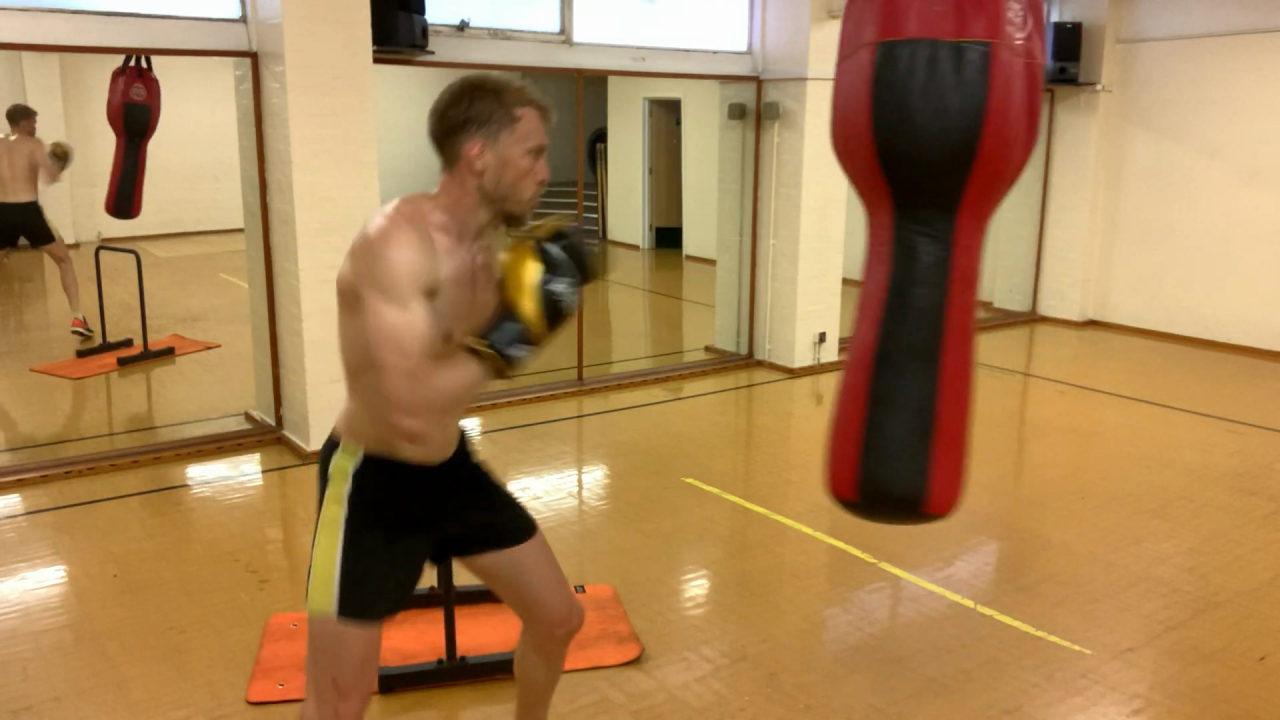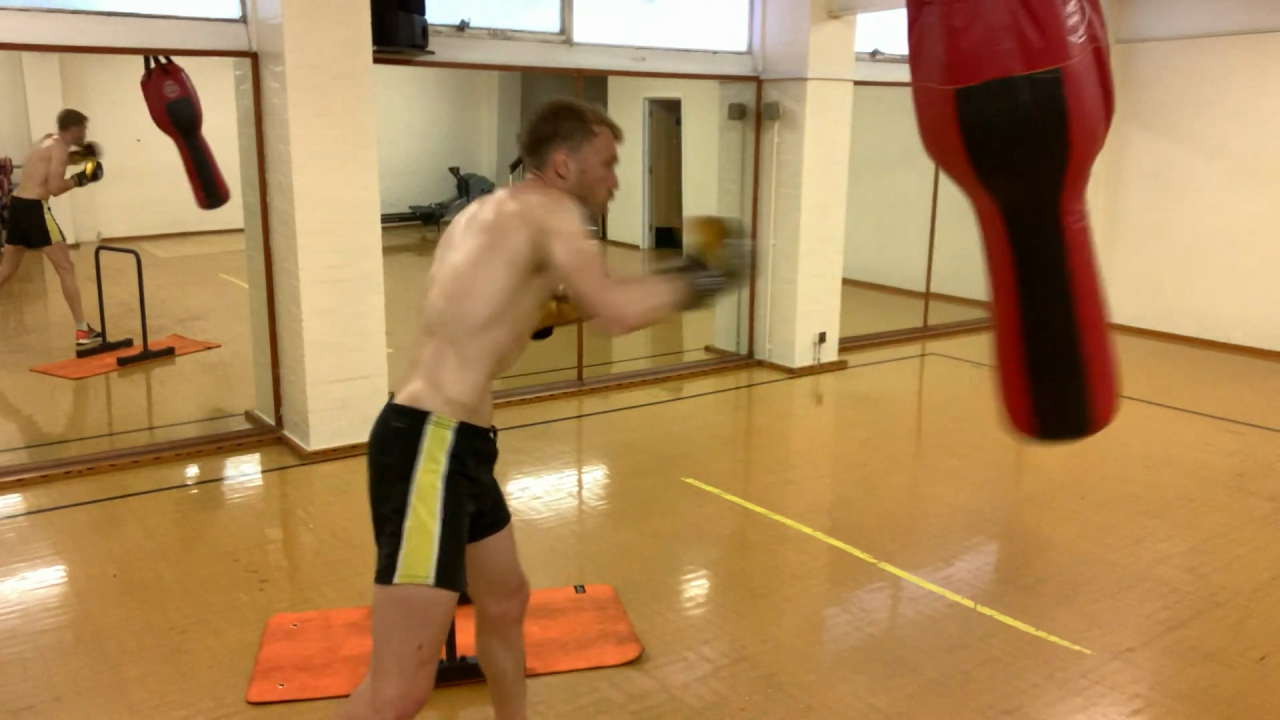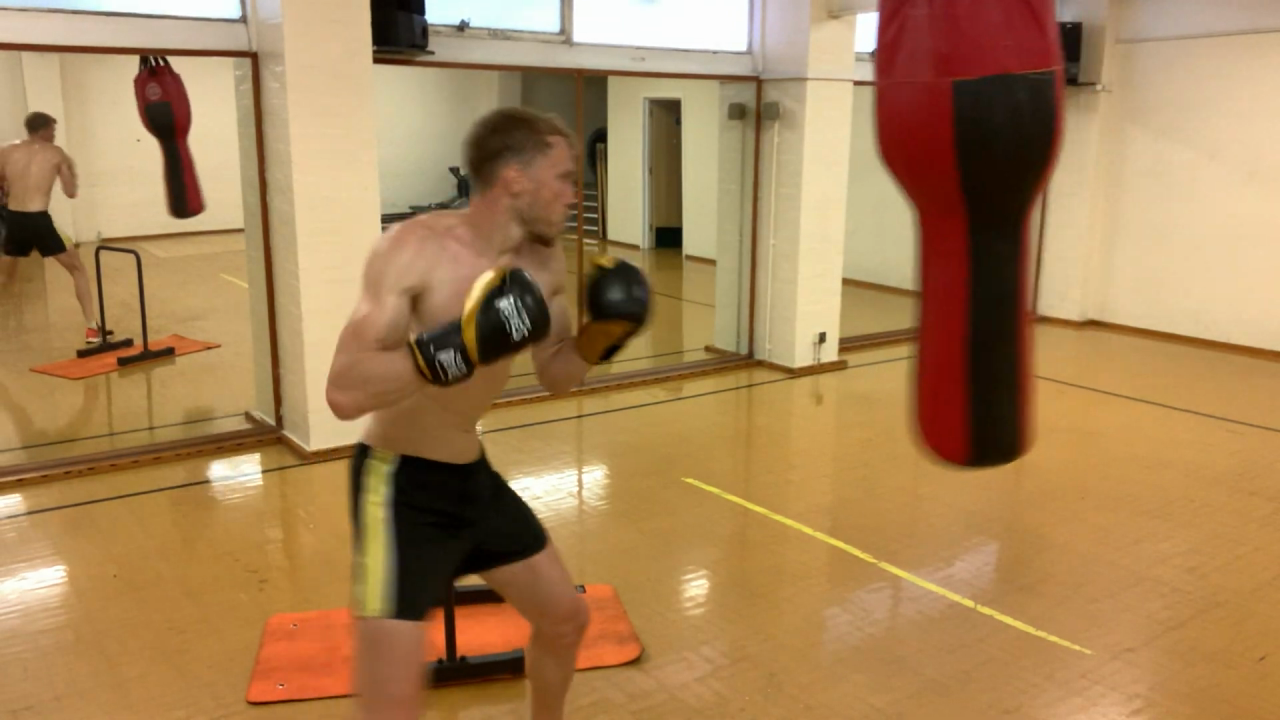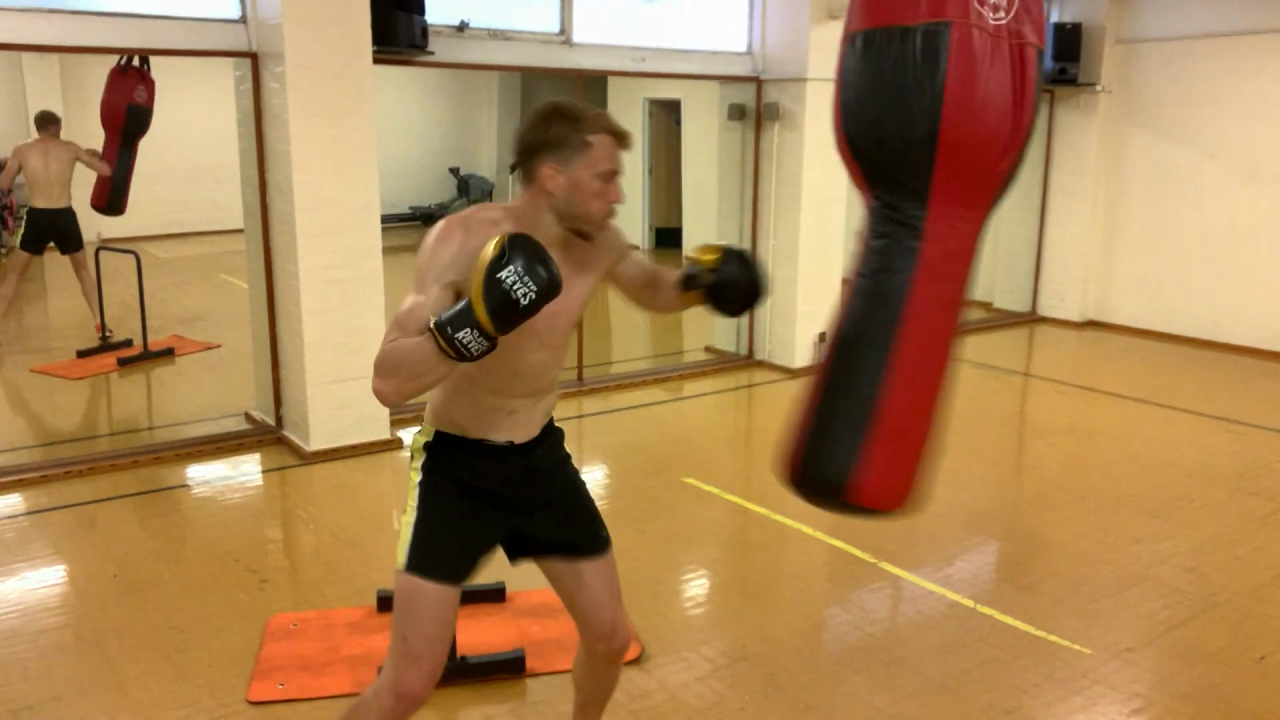
dt=0.7s
person 1, frame 1
left shoulder: (480, 230)
right shoulder: (397, 242)
right elbow: (413, 415)
left wrist: (519, 302)
right wrist: (519, 326)
left hip: (453, 471)
right hip: (372, 482)
left knee: (559, 618)
person 1, frame 2
left shoulder: (482, 215)
right shoulder: (550, 207)
right elbow: (617, 310)
left wrist: (553, 309)
right wrist: (704, 274)
left hip: (450, 442)
right hip: (431, 449)
left knee: (504, 598)
person 1, frame 3
left shoulder: (542, 259)
right shoulder: (413, 249)
left elbow: (557, 376)
right elbow: (345, 393)
left wrist: (604, 330)
right wrist: (459, 343)
left hip: (472, 478)
right hip: (399, 489)
left knee: (565, 617)
person 1, frame 4
left shoulder: (598, 243)
right shoulder: (456, 243)
left elbow: (653, 287)
right elbow: (389, 383)
left wrist: (702, 283)
right wrist: (478, 320)
left hip: (540, 461)
right hip: (456, 466)
left knee: (610, 635)
person 2, frame 1
right shoulder: (32, 144)
right elbow: (51, 176)
right wrist: (59, 160)
right hip: (28, 211)
right knee: (64, 261)
right ankle: (78, 319)
person 2, frame 2
left shoulder: (49, 142)
right shoulder: (59, 148)
left elbow: (66, 159)
right elbow: (55, 189)
left wrist: (82, 153)
right wrist: (81, 179)
right hip: (34, 209)
right knee: (66, 269)
right ankle: (82, 330)
person 2, frame 3
right shoulder: (56, 153)
right elbow: (71, 192)
right wrist: (70, 173)
right hip: (39, 220)
right knee: (78, 270)
right ankle: (92, 329)
person 2, frame 4
left shoulder: (21, 151)
right shoulder: (70, 148)
right elbow: (105, 171)
right wrist: (99, 159)
left hip: (36, 217)
right hip: (64, 216)
right knee: (83, 271)
right ankle: (100, 324)
